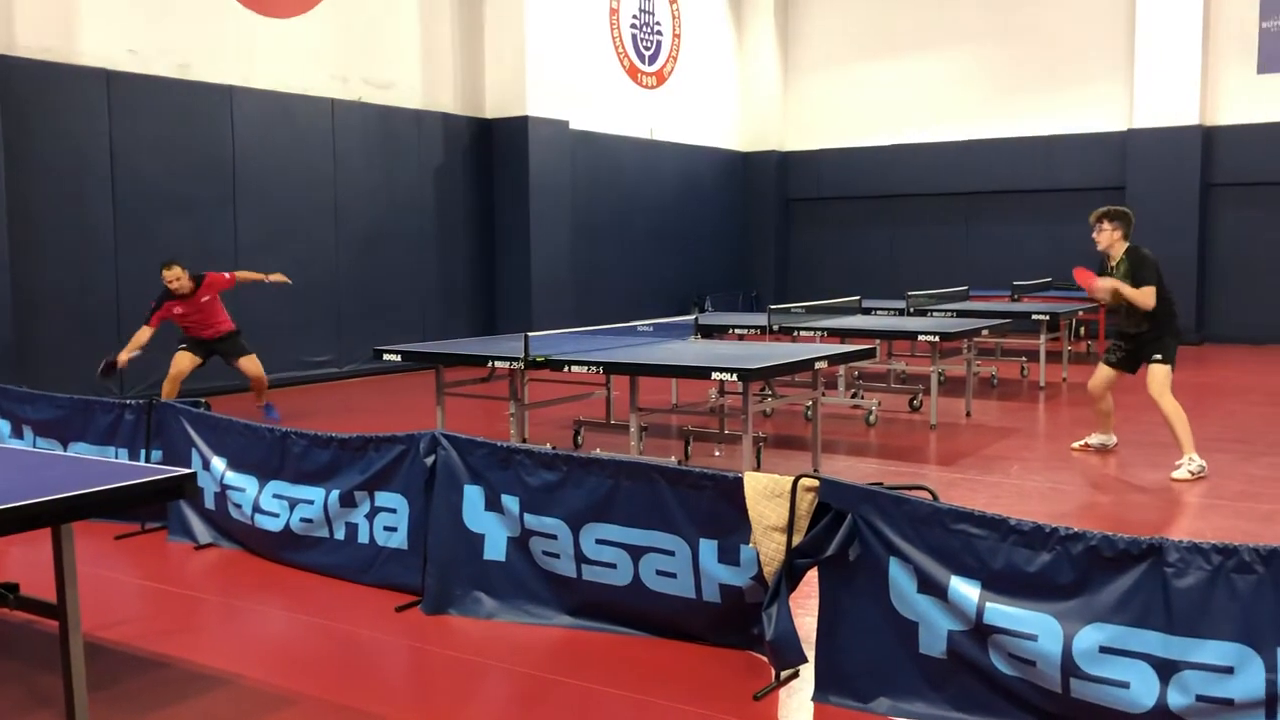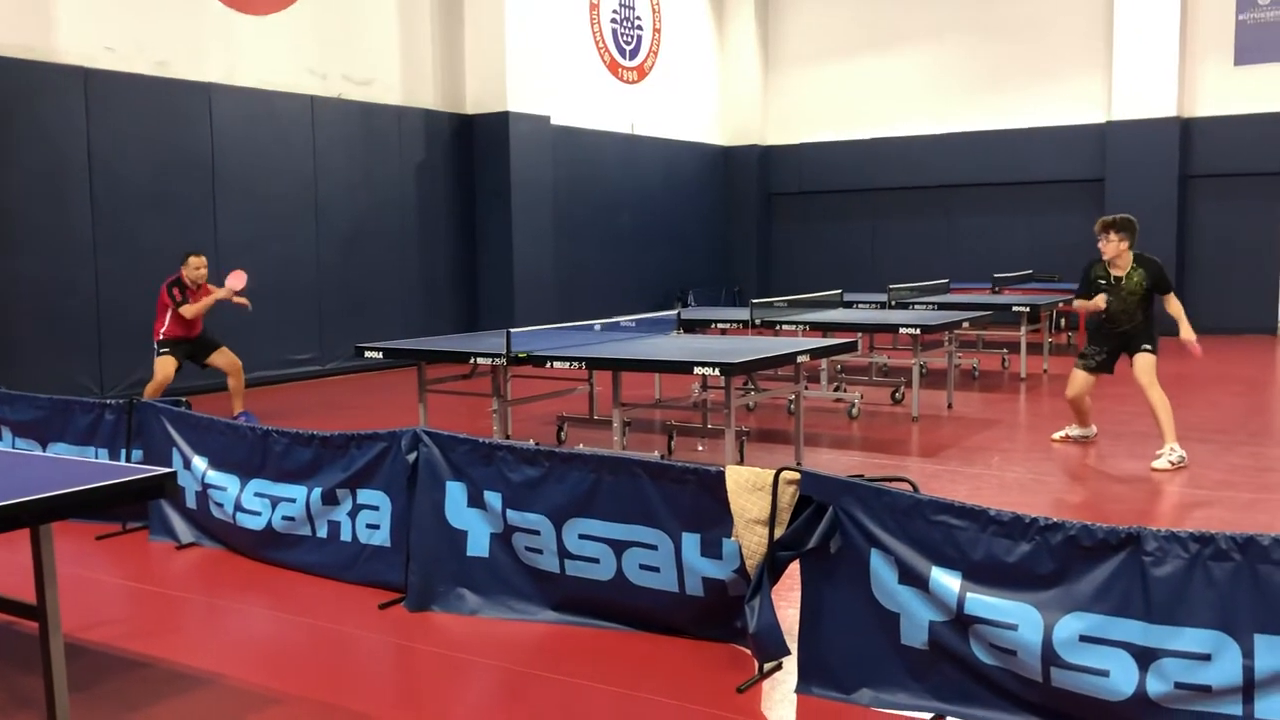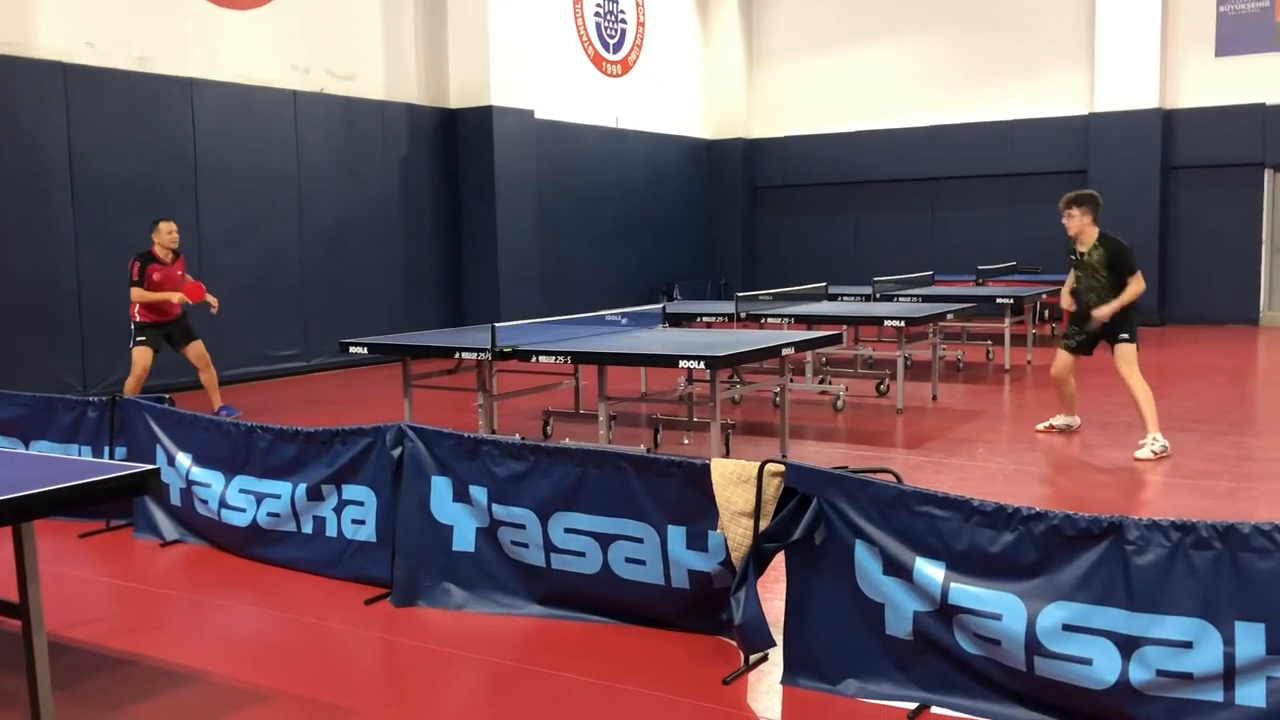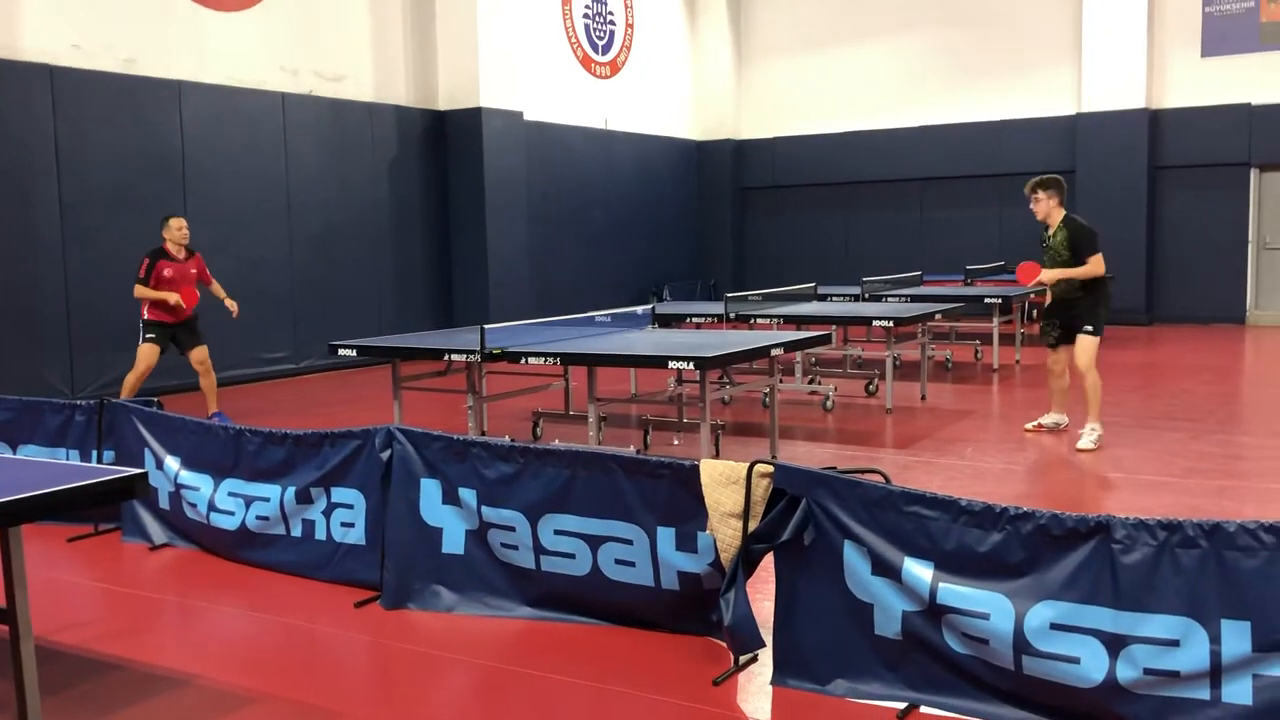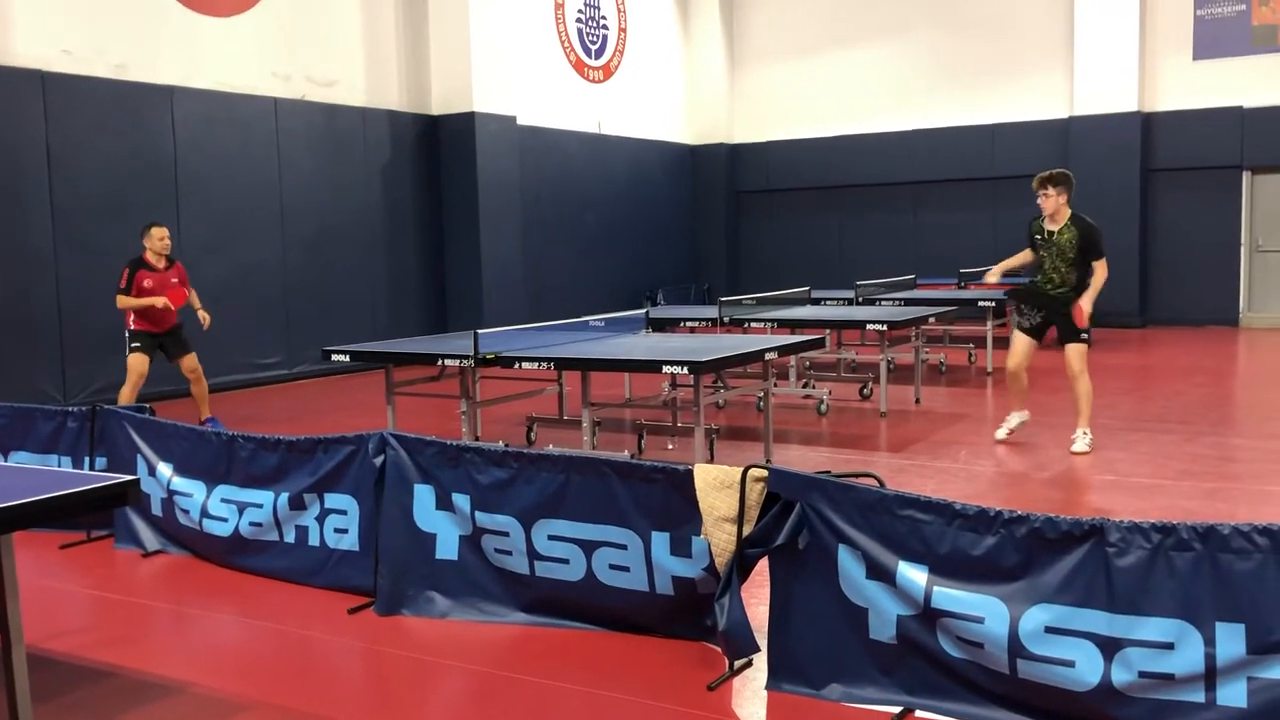
dt=0.4s
person 1, frame 1
left shoulder: (1140, 259)
right shoulder: (1106, 262)
left elbow: (1149, 302)
left wrist: (1116, 285)
right wrist: (1097, 290)
left hip: (1159, 332)
right hip: (1128, 333)
left knee: (1157, 391)
right knee: (1096, 387)
left ankle: (1193, 459)
right ankle: (1105, 436)
person 1, frame 2
left shoulder: (1149, 267)
right shoulder: (1093, 269)
left elbow: (1170, 299)
right elbow: (1078, 304)
left wrist: (1183, 325)
right wrist: (1091, 305)
left hip: (1139, 330)
right hip: (1103, 332)
left knee: (1146, 381)
right knee: (1073, 393)
left ankle: (1174, 450)
right ankle: (1084, 429)
person 1, frame 3
left shoulder: (1114, 247)
right shoulder: (1073, 246)
left elbow: (1138, 284)
left wrist: (1111, 307)
right wrist: (1065, 292)
left hip: (1116, 315)
right hip: (1084, 314)
left knee: (1128, 371)
right knee: (1059, 372)
left ankle: (1155, 439)
right ankle: (1068, 418)
person 1, frame 4
left shoulder: (1078, 229)
right shoulder: (1047, 233)
left elbow: (1099, 268)
left wrist: (1058, 274)
right wrist: (1051, 291)
left hip: (1089, 302)
right hip: (1062, 304)
left knee: (1083, 363)
right knee: (1056, 363)
left ankle: (1092, 426)
right ankle: (1057, 416)
person 1, frame 5
left shoulder: (1085, 229)
right shoulder: (1037, 224)
left elbow: (1100, 268)
left wrist: (1089, 296)
right wrist: (1000, 267)
left hip: (1071, 302)
right hip: (1037, 299)
left knee: (1077, 368)
right knee: (1014, 364)
left ankle: (1083, 432)
right ankle: (1017, 413)
person 2, frame 1
left shoulder: (208, 280)
right shoulder: (164, 300)
left elbow: (236, 276)
right elbow: (146, 329)
left wrist: (267, 277)
right wrist: (126, 352)
left hip: (226, 336)
right hip: (194, 339)
left knee: (257, 374)
right knee: (176, 374)
left ankle: (263, 403)
person 2, frame 2
left shoulder: (199, 282)
right shoulder: (173, 286)
right elbow: (189, 313)
left wrist: (231, 297)
right wrist: (218, 296)
left hip: (196, 336)
right hip: (170, 339)
left knee: (235, 366)
right knee: (162, 378)
left ankle: (239, 413)
person 2, frame 3
left shoulder: (178, 258)
right shoulder: (142, 261)
right elbow: (136, 295)
left wrist: (205, 295)
right wrist: (169, 296)
left hip: (175, 319)
right hip: (147, 322)
left knee: (203, 360)
right knee: (140, 370)
left ankle: (219, 408)
person 2, frame 4
left shoulder: (195, 258)
right shoulder: (154, 259)
left elbow: (209, 281)
right elbow: (138, 291)
left wrist: (225, 298)
right wrist: (167, 295)
left hip: (185, 321)
right hip: (155, 321)
left knee: (204, 365)
right knee: (143, 367)
left ankle: (214, 413)
person 2, frame 5
left shoulder: (175, 266)
right shoulder: (133, 269)
left elbow: (188, 290)
right elbow: (121, 302)
left wrist: (199, 309)
right wrist: (153, 301)
left hip: (170, 329)
right hip: (141, 331)
left knee: (195, 372)
right knee: (136, 375)
left ankle: (206, 419)
